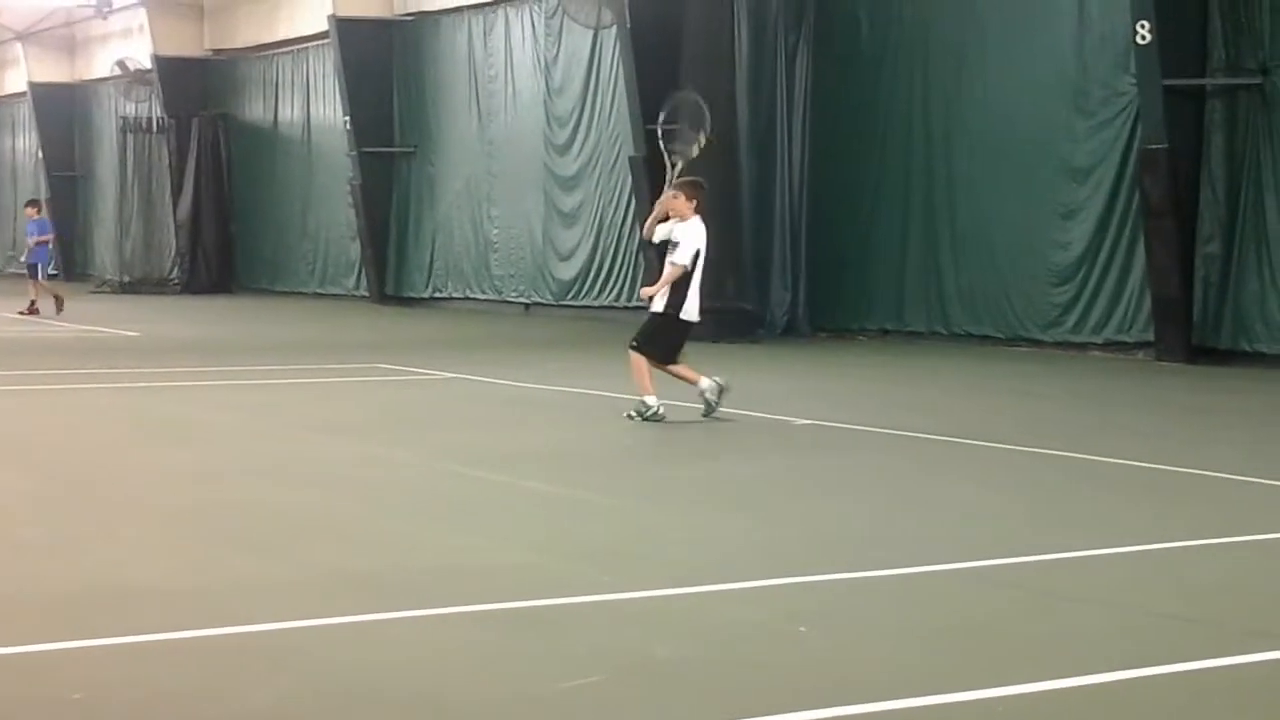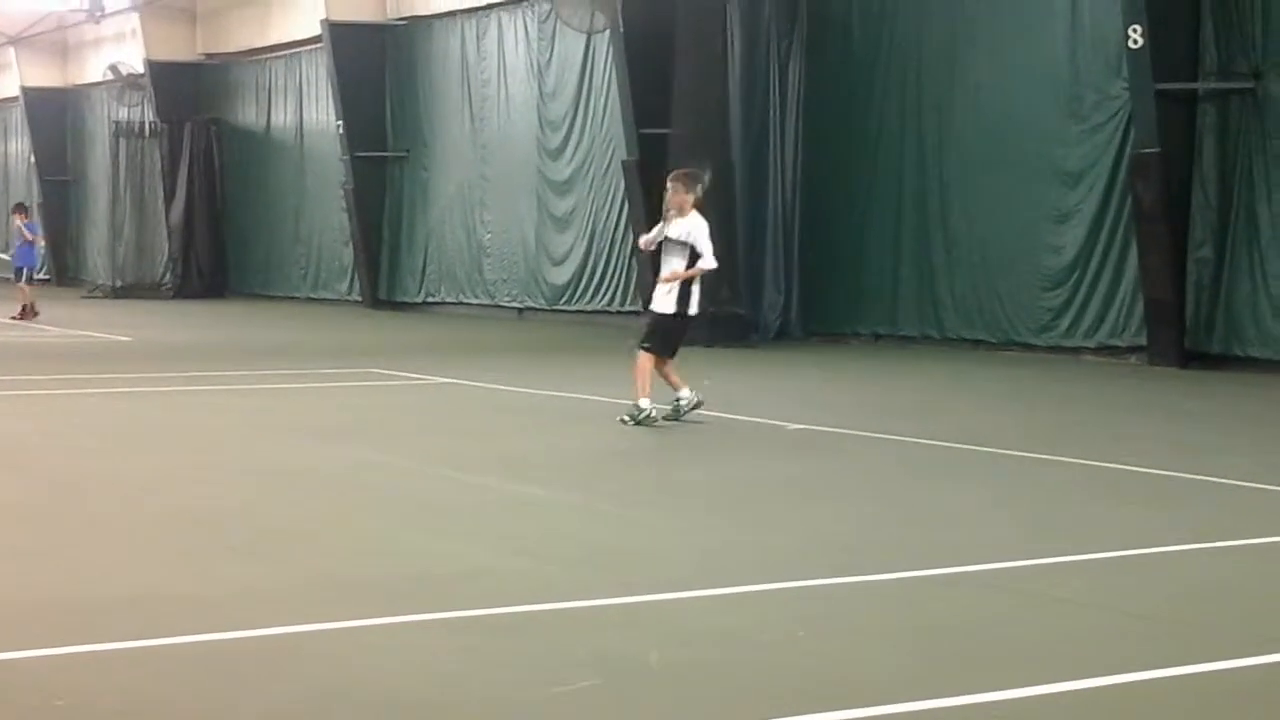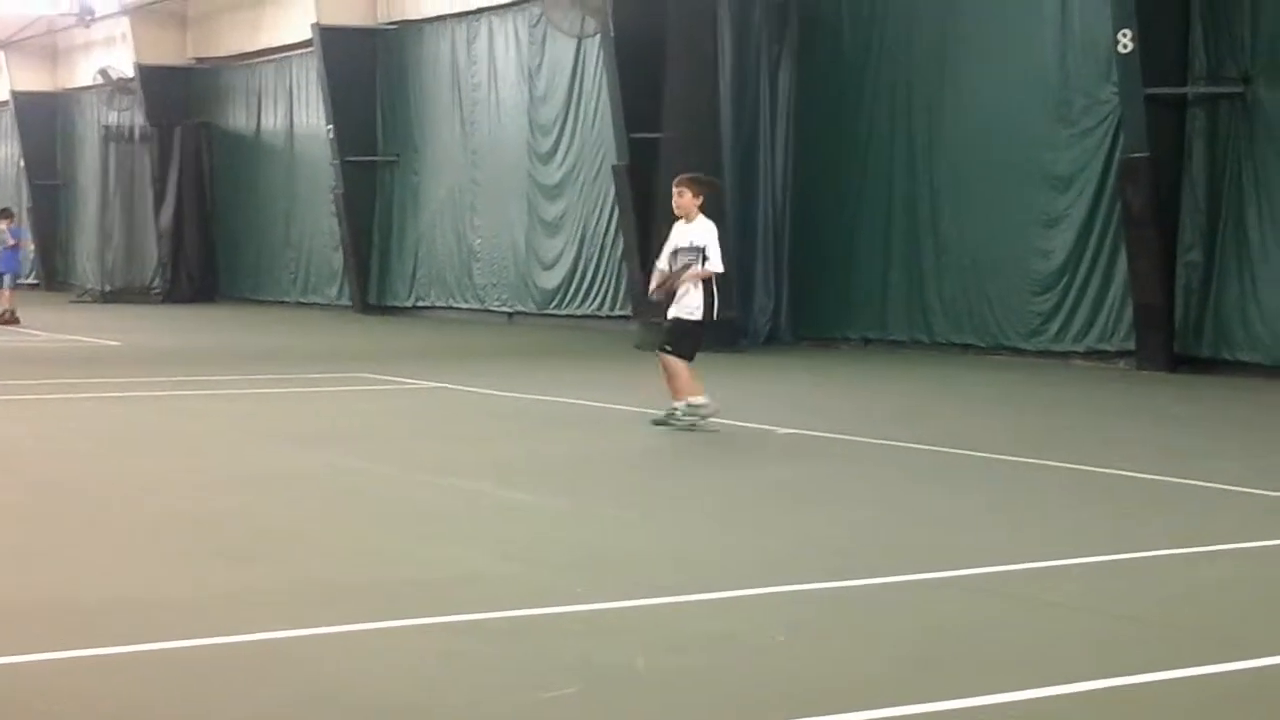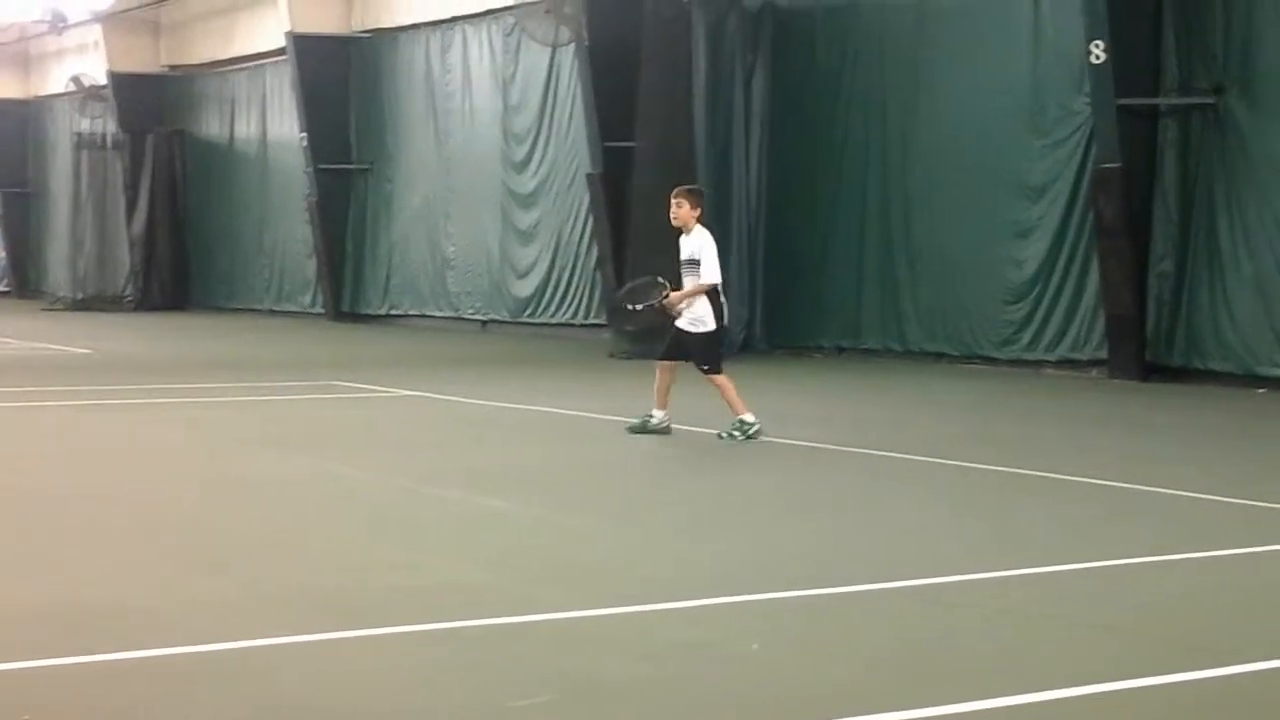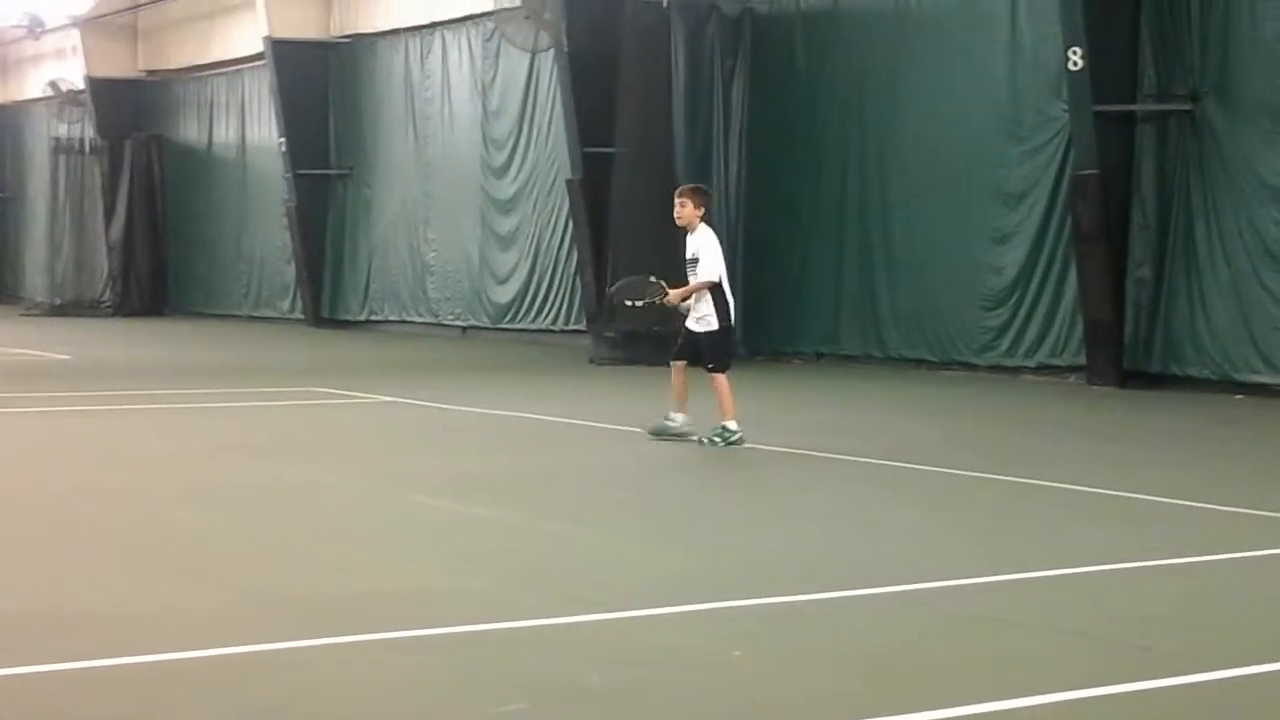
dt=0.2s
person 1, frame 1
left shoulder: (694, 228)
right shoulder: (675, 225)
left elbow: (679, 264)
right elbow: (648, 234)
left wrist: (654, 287)
right wrist: (659, 209)
left hip: (674, 306)
right hip: (671, 306)
left knee: (637, 350)
right knee: (661, 360)
left ankle: (650, 404)
right ankle: (709, 386)
person 1, frame 2
left shoulder: (698, 225)
right shoulder: (669, 219)
left elbow: (708, 263)
right elbow: (647, 243)
left wrist: (680, 275)
right wrist: (646, 241)
left hip: (678, 303)
right hip: (662, 300)
left knee: (646, 351)
right knee: (658, 356)
left ankle: (643, 408)
right ankle: (686, 397)
person 1, frame 3
left shoulder: (707, 228)
right shoulder: (676, 228)
left elbow: (715, 267)
right elbow: (662, 263)
left wrist: (692, 276)
right wrist: (656, 282)
left hip: (698, 306)
right hip: (678, 305)
left knee: (669, 354)
right knee: (666, 356)
left ankle: (697, 402)
right ankle: (680, 407)
person 1, frame 4
left shoulder: (703, 239)
right shoulder: (684, 239)
left elbow: (710, 280)
left wrist: (681, 295)
right wrist: (680, 303)
left hip: (707, 318)
right hip: (689, 317)
left knee: (712, 372)
right knee: (665, 362)
left ankle: (748, 421)
right ankle: (658, 417)
person 1, frame 5
left shoulder: (706, 237)
right shoulder: (690, 237)
left elbow: (709, 278)
left wrist: (680, 293)
right wrist: (688, 300)
left hip: (715, 315)
right hip: (697, 316)
left knee: (715, 371)
right knee: (677, 362)
left ankle: (731, 428)
right ankle: (677, 419)
